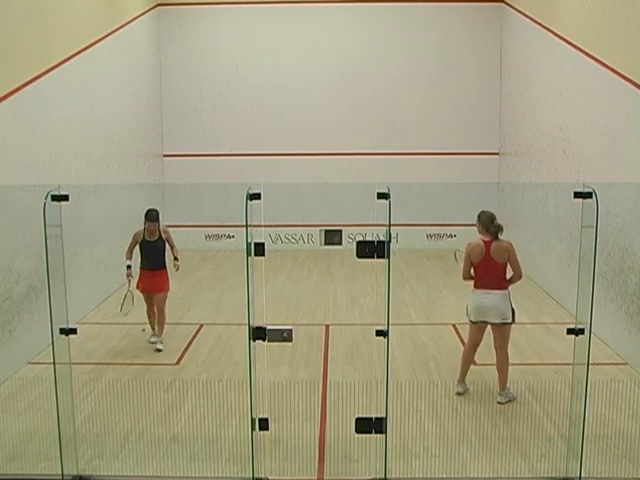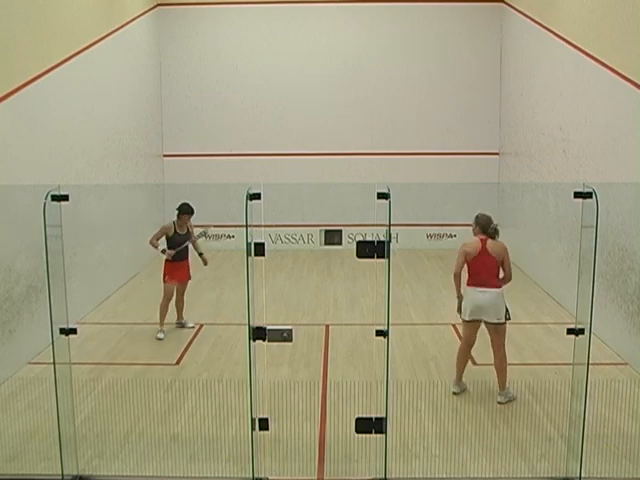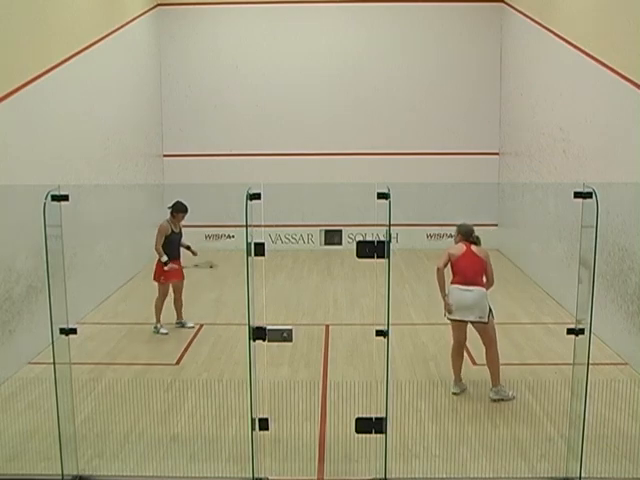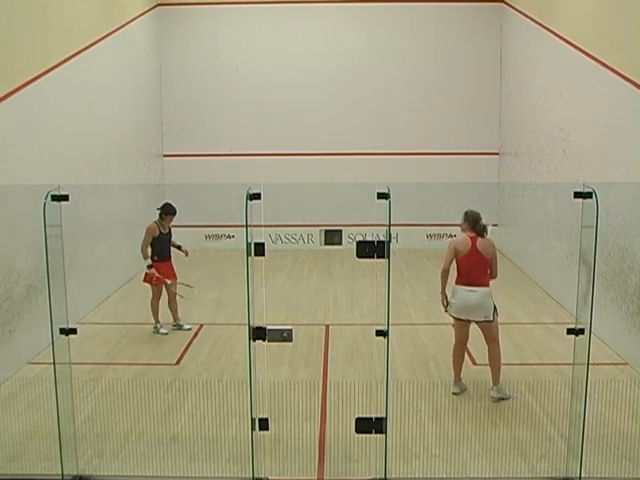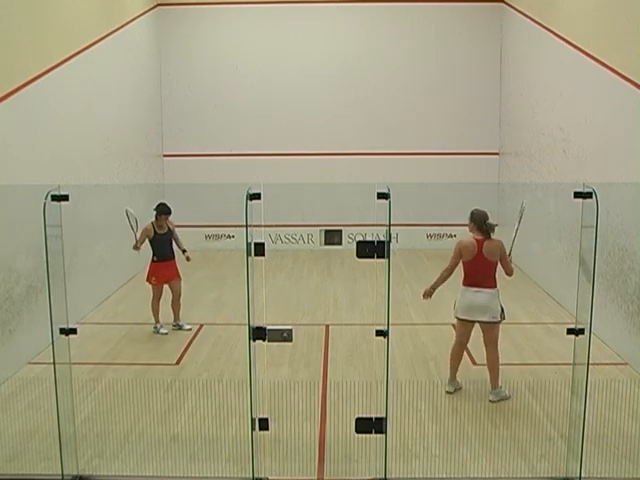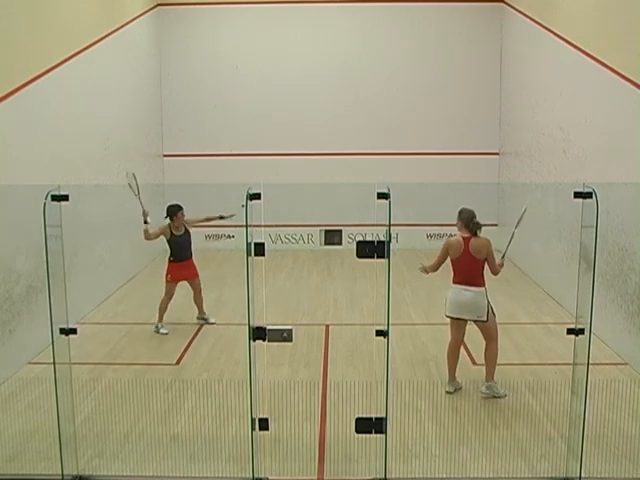
dt=0.7s
person 1, frame 1
left shoulder: (472, 246)
right shoulder: (506, 246)
left elbow: (465, 276)
right elbow: (518, 275)
left hip: (479, 298)
right hip: (500, 300)
left knee: (472, 344)
right knee: (501, 348)
left ankle: (460, 383)
right ankle: (503, 392)
person 1, frame 2
left shoulder: (467, 246)
right shoulder: (501, 247)
left elbow: (457, 272)
right elbow: (508, 277)
left wrist: (459, 295)
left hip: (472, 296)
right hip: (494, 298)
left knee: (466, 343)
right knee: (499, 348)
left ankle: (457, 383)
right ankle: (503, 392)
person 1, frame 3
left shoulder: (452, 250)
right shoulder: (483, 252)
left elbow: (439, 268)
right elbow: (490, 281)
left wrist: (444, 296)
left hip: (456, 294)
right hip: (477, 296)
left knee: (458, 342)
right knee: (491, 345)
left ankle: (457, 383)
right ankle: (496, 389)
person 1, frame 4
left shoulder: (457, 243)
right shoulder: (489, 244)
left elbow: (445, 269)
right elbow: (494, 274)
left wrist: (443, 293)
left hip: (461, 294)
right hip: (482, 295)
left knee: (460, 342)
right knee: (493, 343)
left ankle: (457, 383)
right ankle: (496, 387)
person 1, frame 5
left shoulder: (463, 244)
right shoulder: (497, 245)
left elbow: (448, 271)
right elbow: (509, 272)
left wrist: (432, 288)
right wrist: (508, 261)
left hip: (468, 296)
right hip: (489, 297)
left knee: (460, 342)
right knee: (491, 346)
left ankle: (452, 382)
right ankle: (495, 390)
person 1, frame 6
left shoulder: (451, 243)
right shoulder: (484, 243)
left elbow: (434, 267)
right elbow: (494, 271)
left wrist: (426, 269)
right wrist: (500, 265)
left hip: (457, 294)
right hip: (477, 296)
left knee: (455, 340)
right knee: (492, 339)
left ankle: (451, 382)
right ankle: (489, 384)
person 2, frame 1
left shoulder: (164, 232)
right shoulder: (138, 234)
left elbow: (173, 246)
right elbow: (129, 250)
left wrist: (176, 259)
right wrist: (128, 266)
left hip: (161, 274)
right hip: (145, 274)
left knee: (160, 307)
right knee: (149, 306)
left ankle: (159, 339)
right ankle: (154, 332)
person 2, frame 2
left shoulder: (189, 226)
right shoulder: (168, 227)
left elbow: (193, 241)
right elbow: (152, 240)
left wrist: (201, 254)
right wrist: (164, 251)
left hip: (184, 264)
right hip: (172, 265)
left knee: (181, 294)
right knee: (167, 296)
left ankle: (180, 320)
right ankle: (161, 328)
person 2, frame 3
left shoulder: (178, 225)
right shoulder: (164, 226)
right elbow: (157, 247)
left wrist: (189, 248)
right wrist: (167, 262)
left hip: (177, 264)
right hip: (165, 266)
left knee: (179, 294)
right knee: (162, 295)
left ankle: (180, 320)
right ankle: (157, 324)
person 2, frame 4
left shoulder: (168, 225)
right shoulder: (152, 228)
right elbow: (144, 248)
left wrist: (179, 247)
right wrist: (149, 266)
left hip: (168, 264)
right hip: (156, 266)
left knee: (173, 294)
right knee: (156, 296)
left ankle: (177, 322)
right ankle: (157, 325)
person 2, frame 5
left shoulder: (170, 224)
right shoulder: (149, 229)
left elbow: (177, 240)
right elbow: (137, 245)
left wrist: (184, 252)
right wrist: (136, 246)
left hip: (171, 264)
right hip: (157, 266)
left knee: (177, 294)
right knee: (157, 296)
left ankle: (177, 322)
right ankle: (157, 325)
person 2, frame 6
left shoulder: (188, 222)
right shoulder: (165, 229)
left elbow: (204, 219)
right elbow: (148, 237)
left wrist: (221, 217)
right wrist: (146, 222)
left hip: (189, 263)
right hip: (175, 265)
left knee: (198, 290)
right knee: (168, 295)
left ankle: (202, 315)
right ankle: (159, 324)
